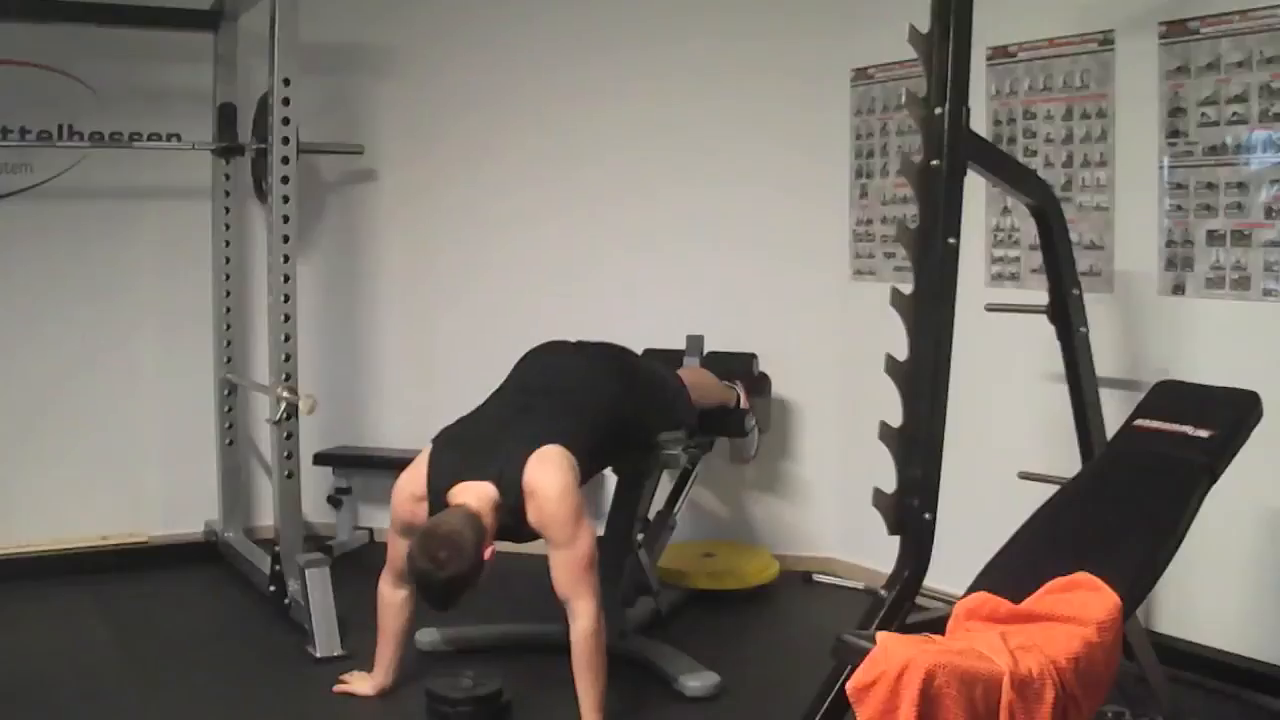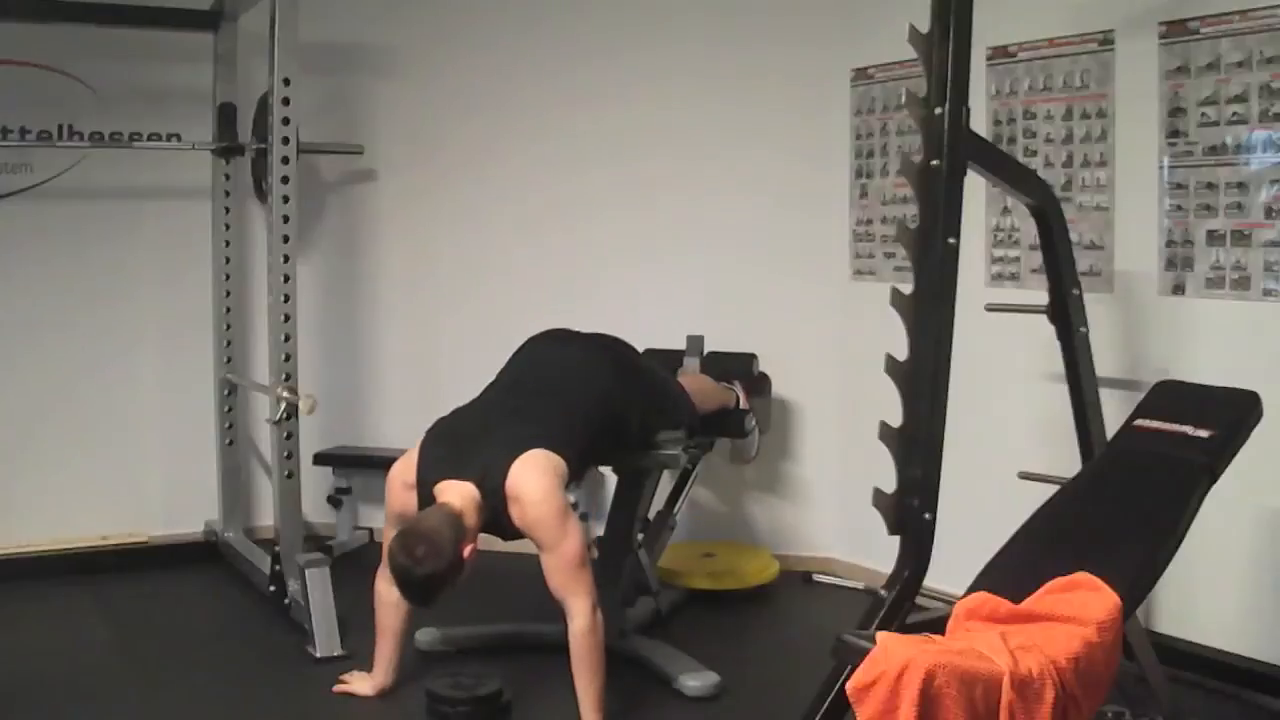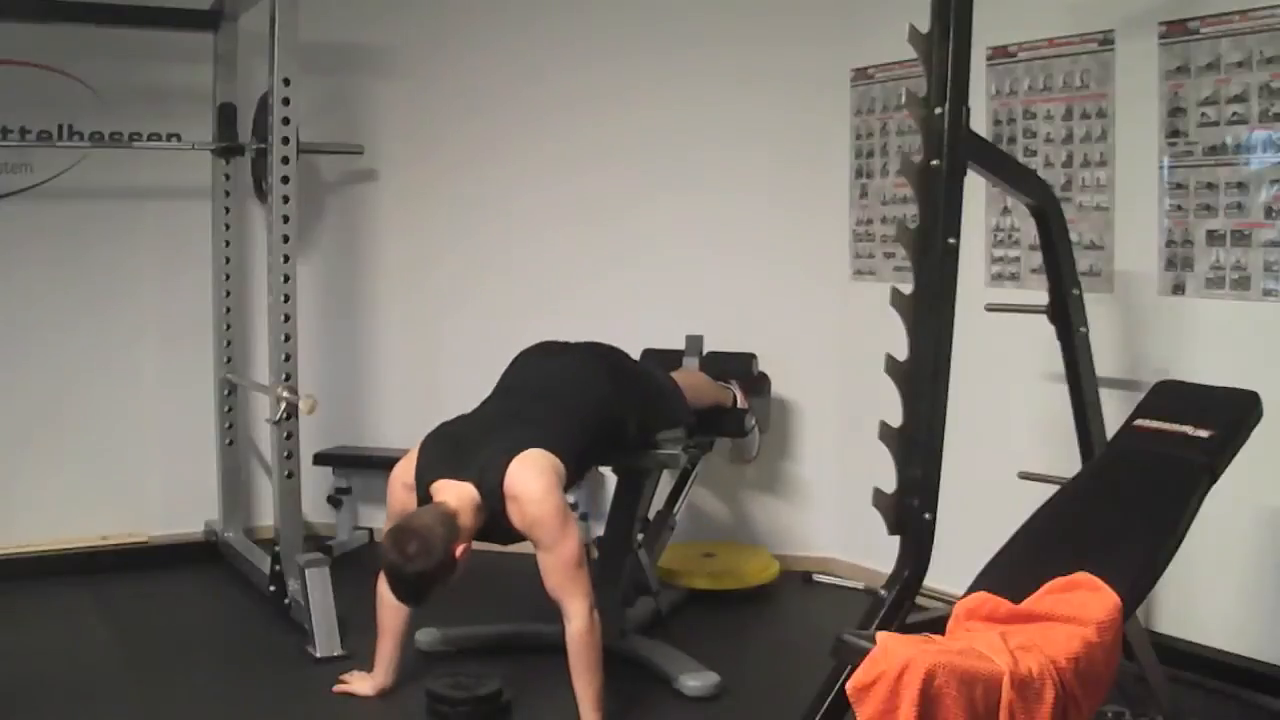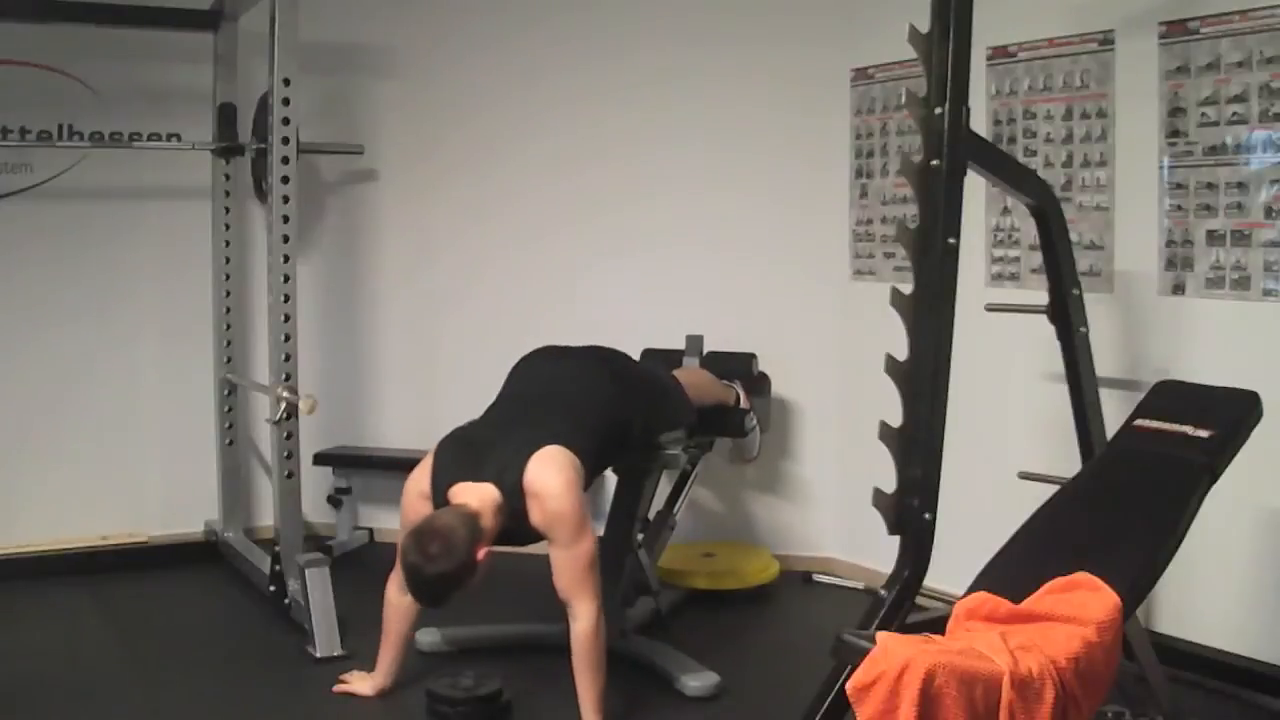
dt=0.2s
person 1, frame 1
left shoulder: (545, 490)
right shoulder: (414, 491)
left elbow: (583, 611)
right elbow: (395, 582)
right wrist: (380, 676)
left hip: (612, 380)
right hip: (542, 367)
left knee: (679, 393)
left ankle: (735, 397)
person 1, frame 2
left shoulder: (530, 494)
right shoulder: (406, 480)
left elbow: (581, 609)
right elbow: (390, 579)
right wrist: (381, 677)
left hip: (607, 376)
right hip: (539, 358)
left knee: (681, 402)
left ankle: (734, 399)
person 1, frame 3
left shoulder: (528, 493)
right shoulder: (407, 481)
left elbow: (579, 610)
right elbow: (390, 579)
right wrist: (380, 676)
left hip: (604, 383)
right hip: (535, 367)
left knee: (675, 395)
left ankle: (732, 399)
person 1, frame 4
left shoulder: (548, 491)
right shoulder: (423, 489)
left elbow: (584, 612)
right elbow: (402, 584)
right wrist: (381, 676)
left hip: (612, 385)
right hip: (539, 371)
left knee: (675, 390)
left ankle: (734, 398)
